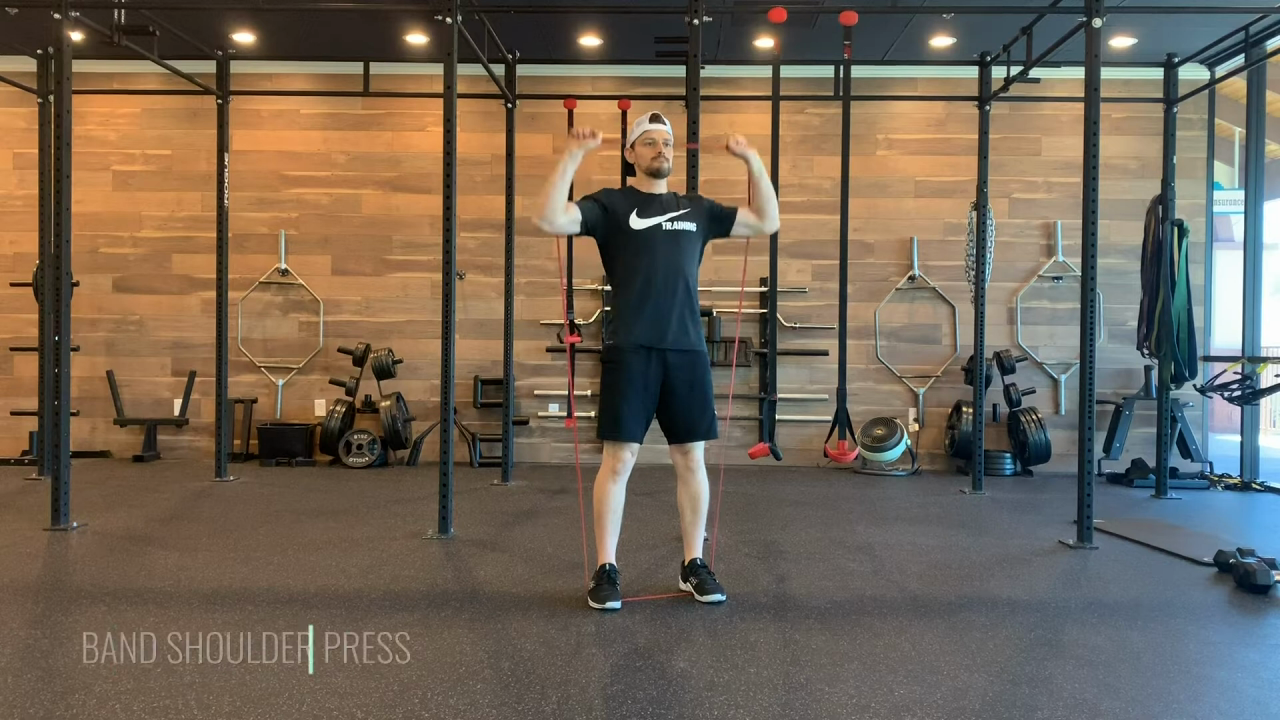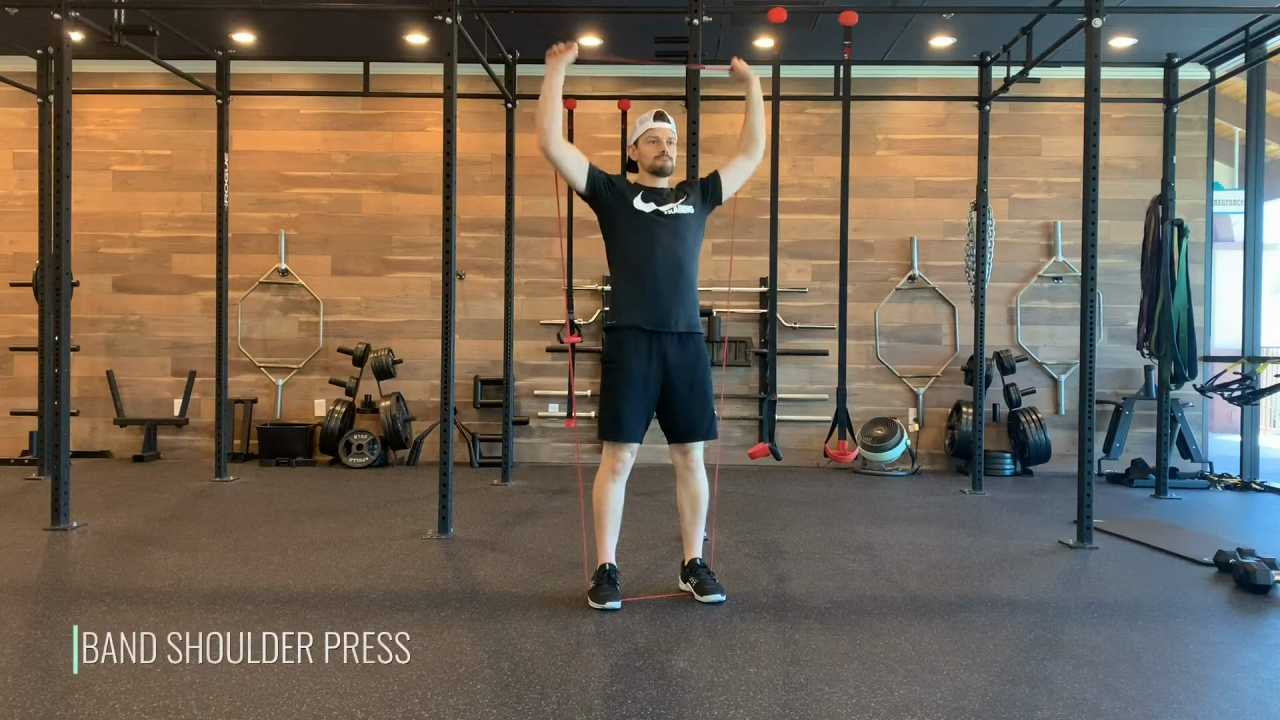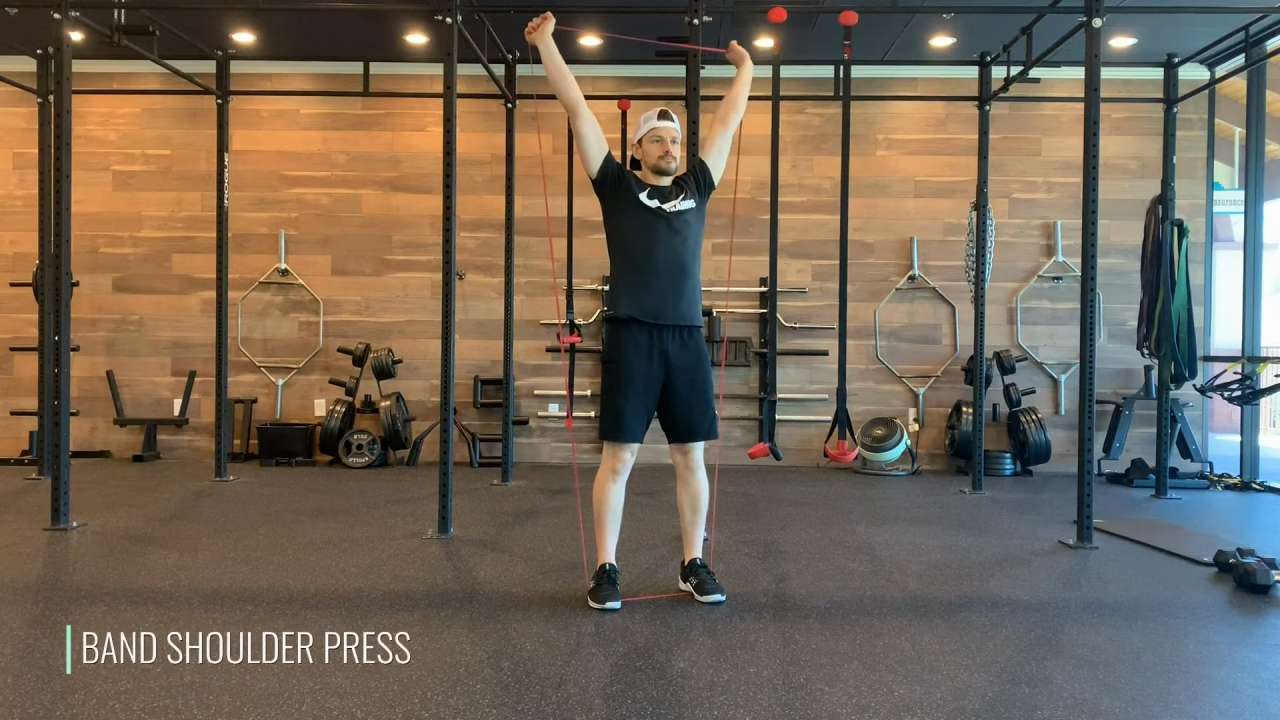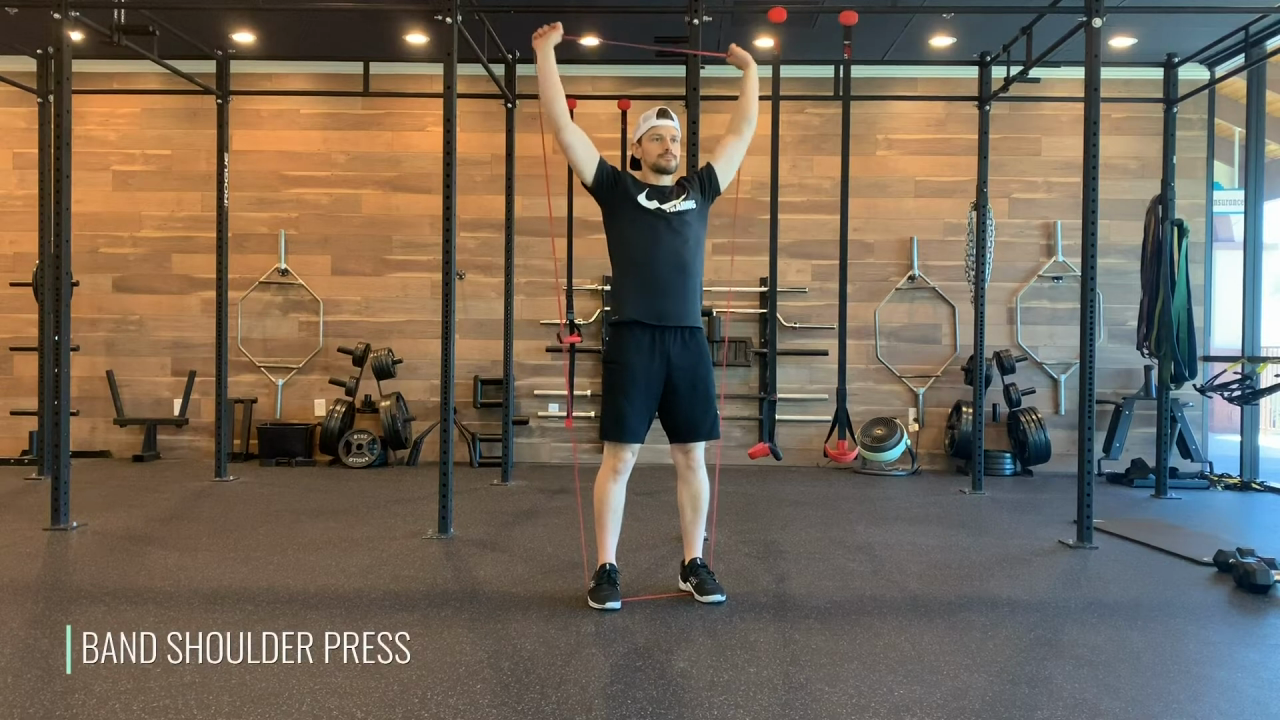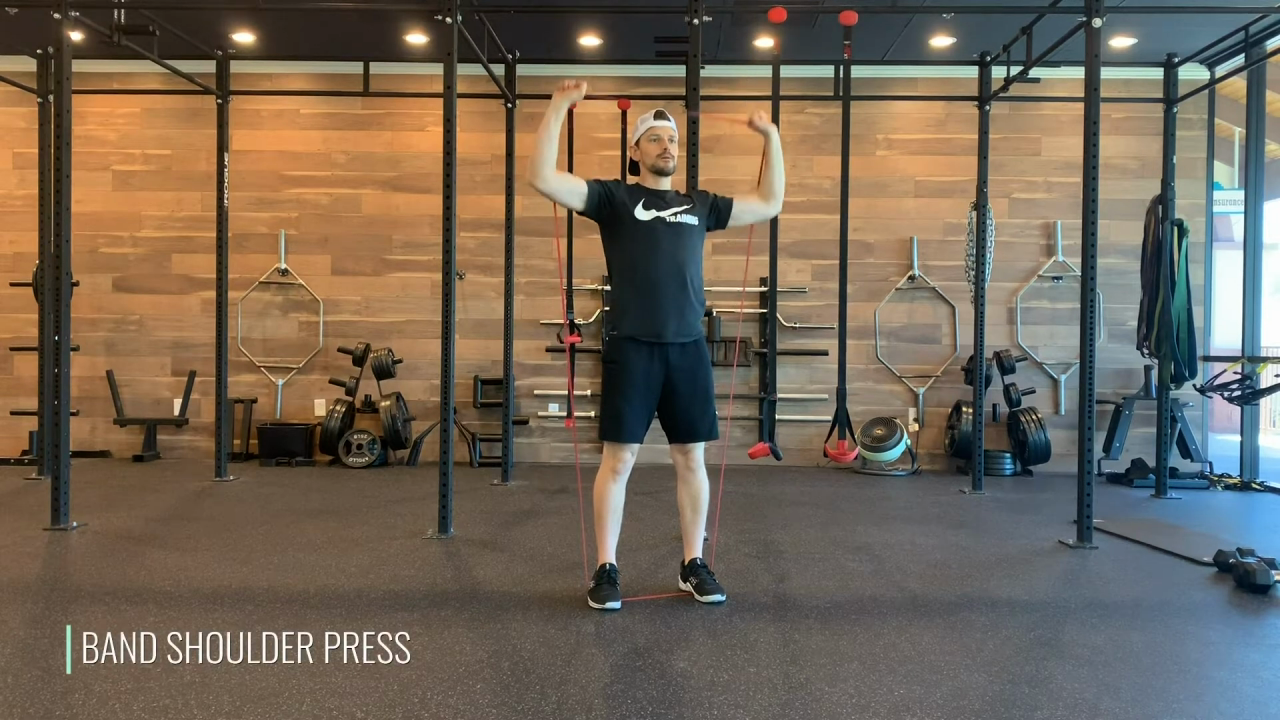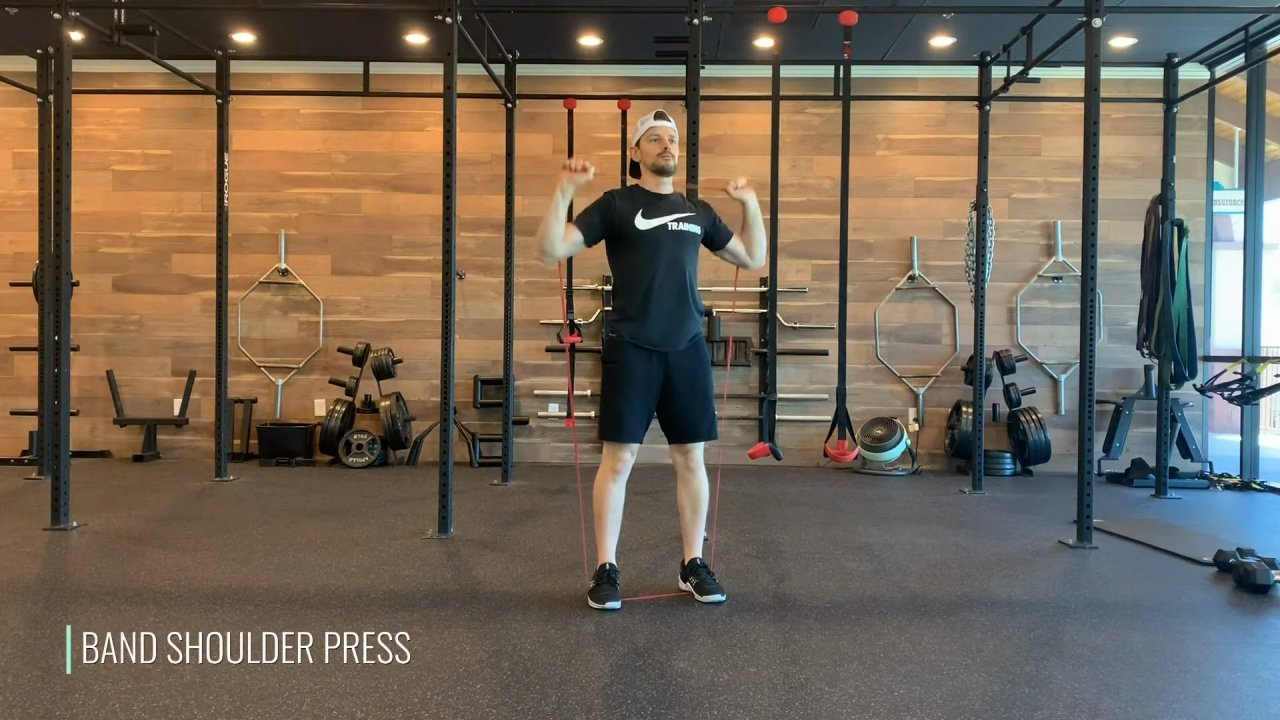
dt=0.3s
person 1, frame 1
left shoulder: (698, 209)
right shoulder: (610, 205)
left elbow: (767, 221)
right elbow: (548, 218)
left wrist: (753, 160)
right wrist: (572, 154)
left hip: (687, 349)
right hip: (630, 349)
left knee: (690, 458)
right knee: (618, 458)
left ankle: (694, 565)
right ankle: (605, 570)
person 1, frame 2
left shoulder: (697, 196)
right shoulder: (612, 193)
left elbow: (752, 153)
right elbow: (551, 144)
left wrist: (751, 87)
right wrist: (556, 70)
left hip: (687, 344)
right hip: (631, 344)
left knee: (691, 458)
right knee: (618, 458)
left ankle: (694, 563)
right ankle: (605, 568)
person 1, frame 3
left shoulder: (696, 188)
right shoulder: (617, 187)
left elbow: (728, 121)
right elbow: (577, 108)
left wrist: (744, 66)
right wrist: (545, 43)
left hip: (687, 340)
right hip: (632, 340)
left knee: (690, 457)
right knee: (618, 458)
left ankle: (692, 564)
right ankle: (605, 569)
person 1, frame 4
left shoulder: (698, 190)
right shoulder: (615, 189)
left elbow: (741, 132)
right elbow: (561, 122)
left wrist: (750, 71)
right wrist: (545, 52)
left hip: (689, 342)
right hip: (633, 342)
left knee: (691, 457)
right knee: (619, 458)
left ankle: (693, 563)
right ankle: (605, 568)
person 1, frame 5
left shoulder: (698, 204)
right shoulder: (614, 196)
left elbow: (770, 203)
right elbow: (542, 179)
left wrist: (770, 137)
right wrist: (558, 106)
left hip: (688, 348)
right hip: (631, 347)
left knee: (690, 458)
right knee: (618, 458)
left ankle: (693, 564)
right ankle: (606, 570)
person 1, frame 6
left shoulder: (697, 210)
right shoulder: (615, 204)
left elbow: (753, 258)
right elbow: (551, 249)
left wrist: (751, 205)
right wrist: (564, 191)
left hip: (688, 348)
right hip: (631, 348)
left knee: (691, 458)
right knee: (617, 460)
left ankle: (693, 564)
right ankle: (606, 570)
